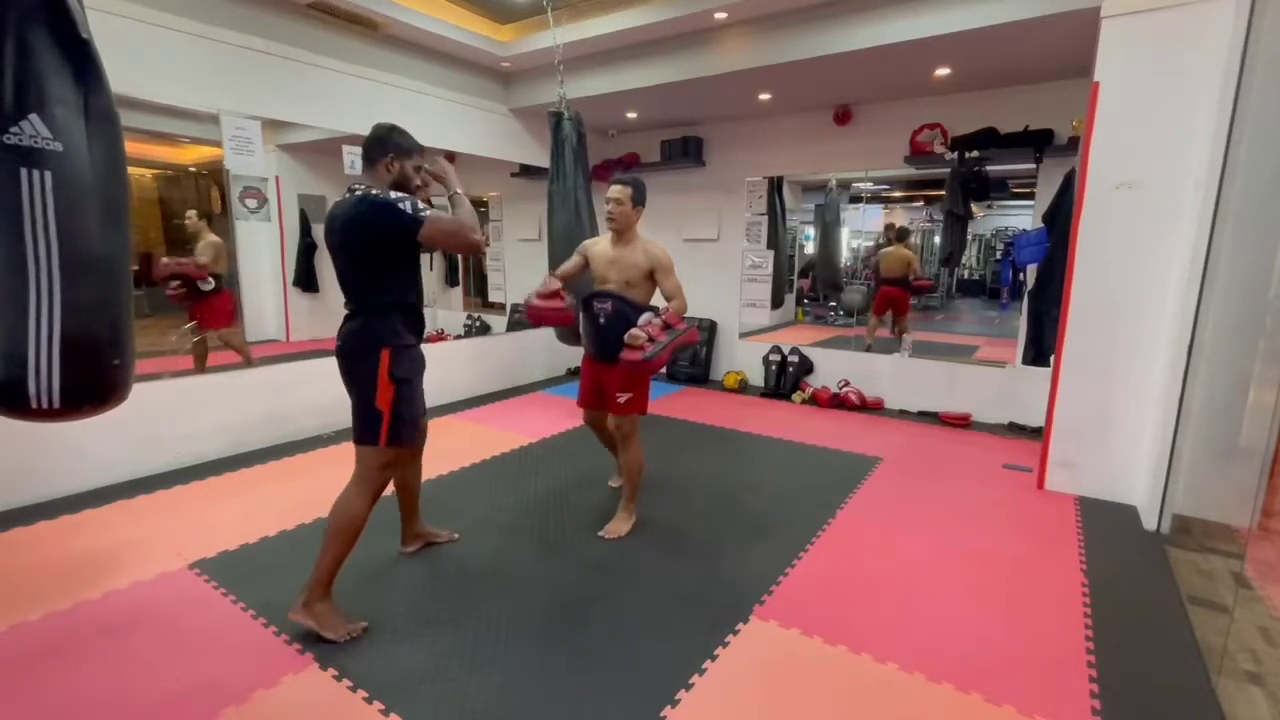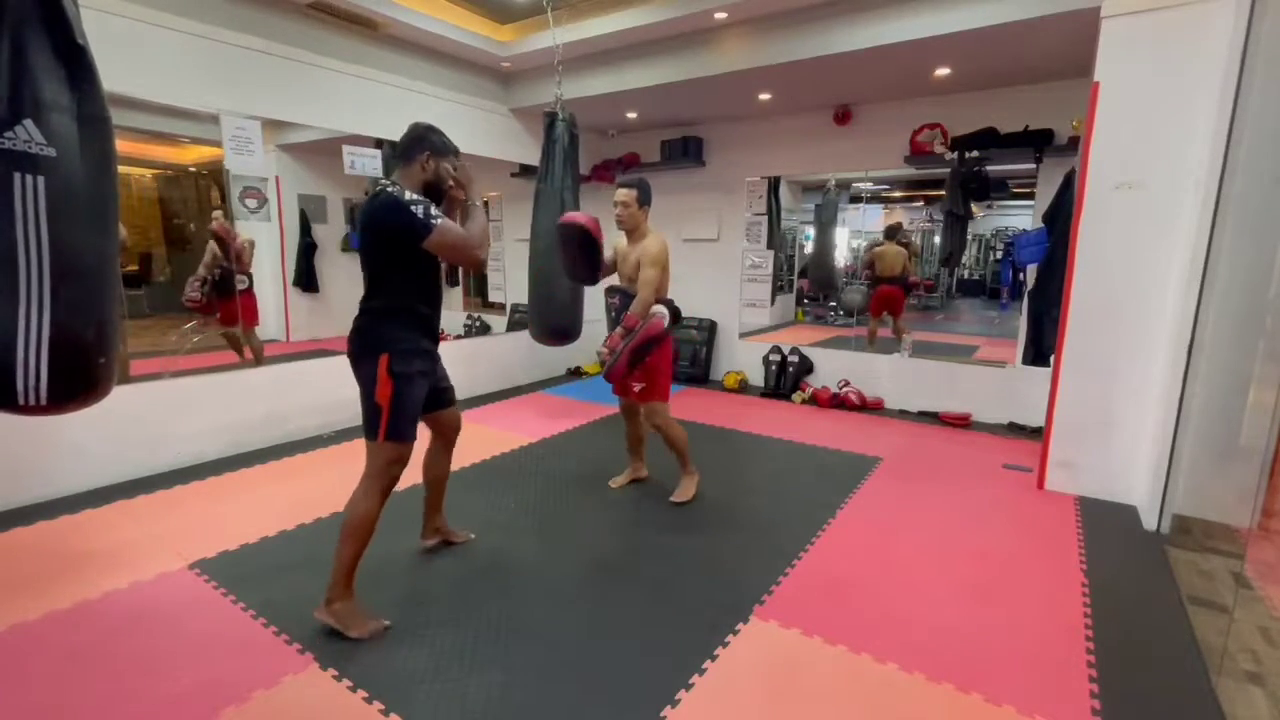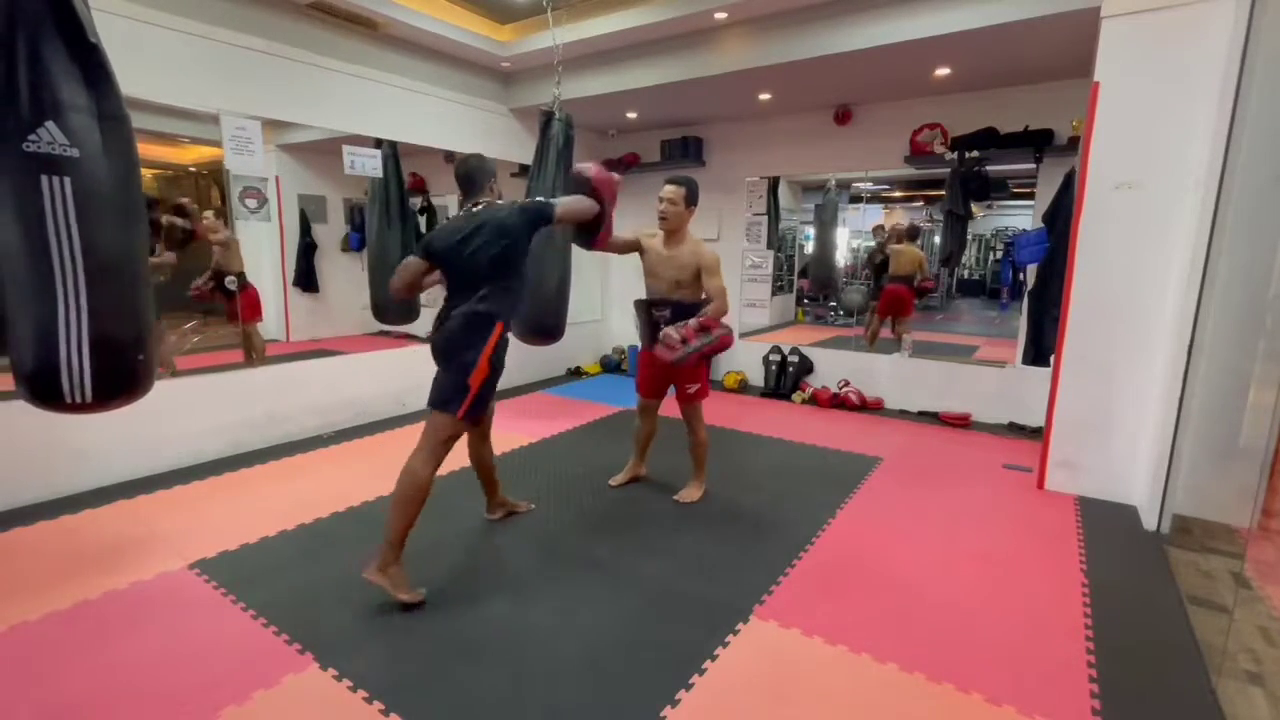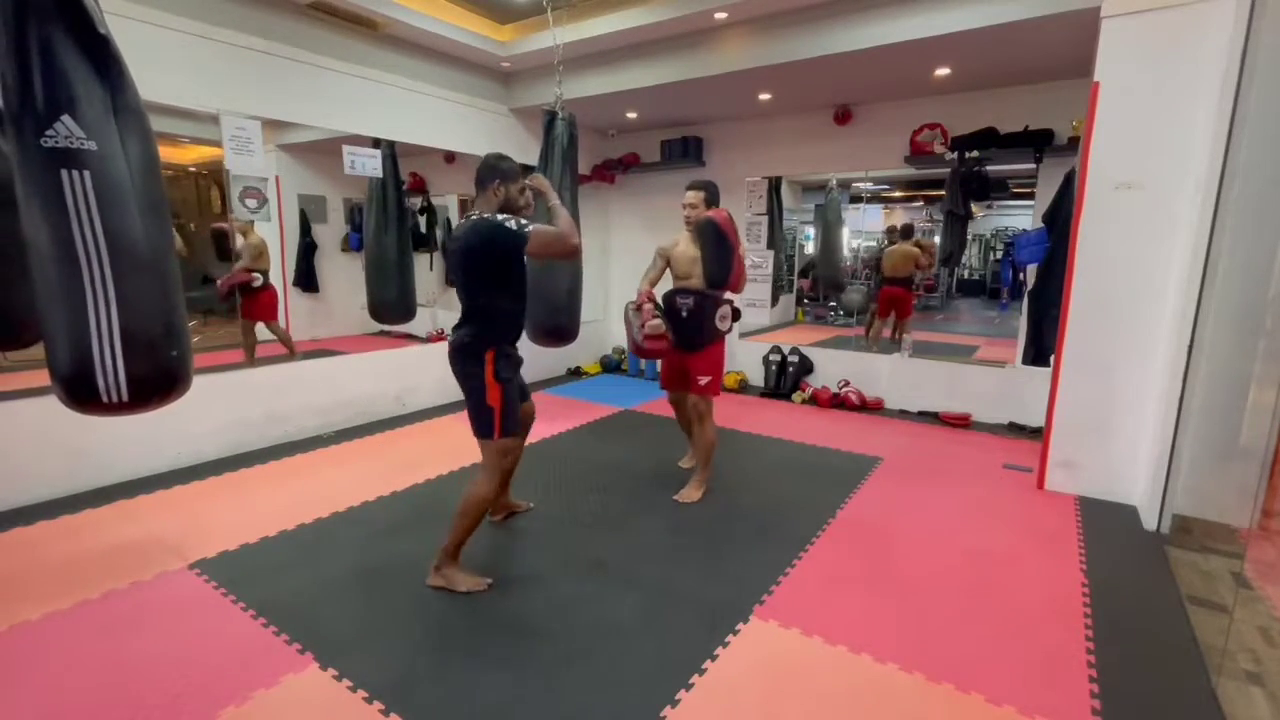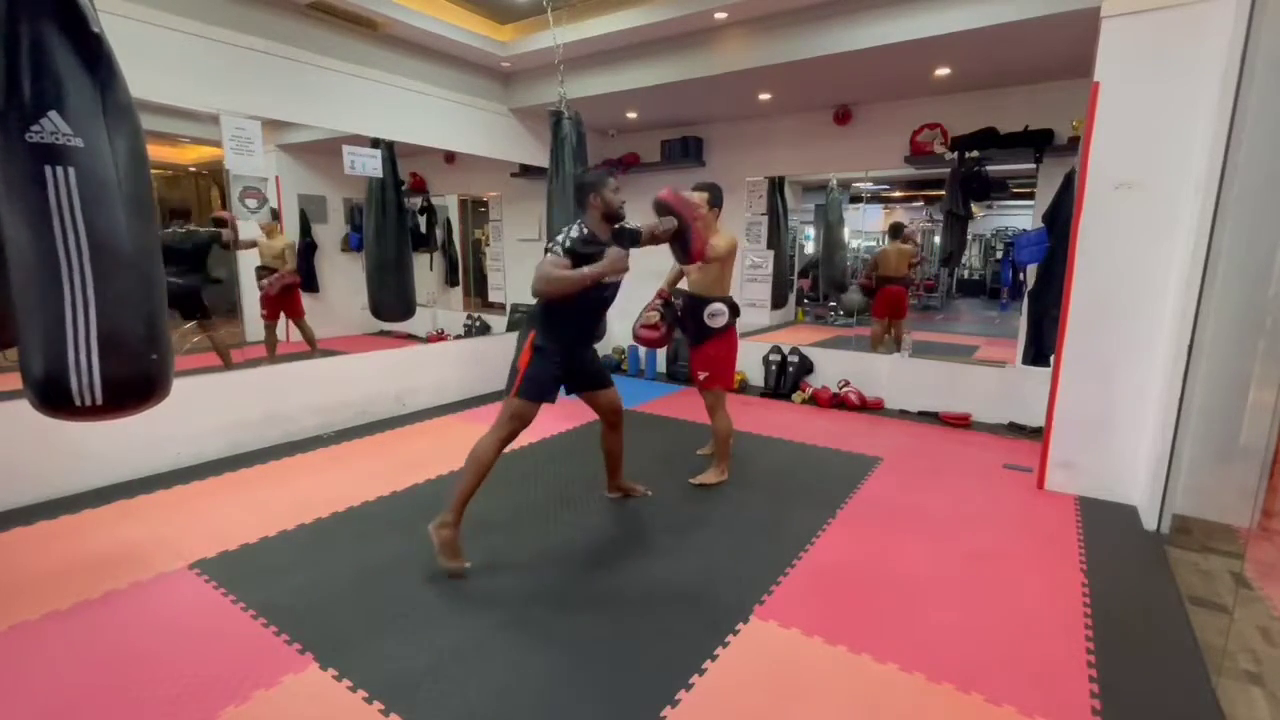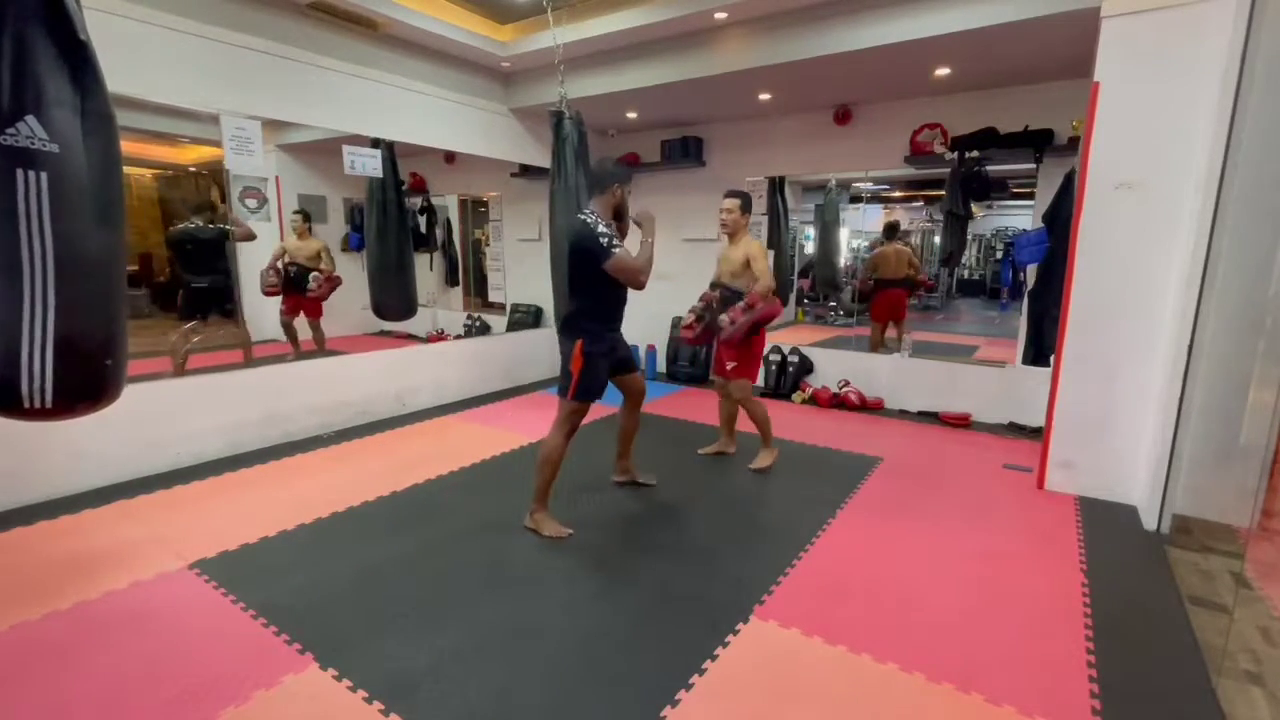
dt=0.5s
person 1, frame 1
left shoulder: (346, 209)
right shoulder: (384, 206)
right elbow: (471, 238)
left wrist: (417, 201)
right wrist: (454, 186)
left hip: (379, 342)
right hip: (384, 347)
left knee: (410, 440)
right knee: (374, 470)
left ankle: (414, 531)
right ankle: (314, 601)
person 1, frame 2
left shoulder: (404, 204)
right shoulder: (396, 204)
left elbow: (441, 247)
right elbow: (474, 253)
left wrist: (453, 206)
right wrist: (472, 200)
left hip: (414, 344)
right hip: (389, 349)
left knee: (449, 425)
right knee: (384, 470)
left ankle: (434, 526)
right ankle: (338, 599)
person 1, frame 3
left shoulder: (443, 232)
right shoulder: (515, 213)
left elbow: (400, 287)
right elbow: (587, 209)
left hip: (450, 332)
right hip: (480, 337)
left knee: (476, 422)
right knee: (435, 443)
left ankle: (496, 501)
right ankle: (388, 560)
person 1, frame 4
left shoulder: (465, 232)
right shoulder: (496, 229)
right elbow: (571, 244)
left wrist: (520, 215)
right wrist: (552, 196)
left hip: (477, 348)
right hip: (487, 355)
left knee: (524, 417)
right knee: (499, 457)
left ankle: (500, 502)
right ankle: (445, 564)
person 1, frame 5
left shoulder: (619, 234)
right shoulder: (575, 238)
left elbow: (660, 233)
right elbow: (544, 286)
left wrist: (677, 222)
right wrist: (605, 265)
left hip: (580, 345)
right hip: (545, 342)
left knee: (612, 411)
right knee: (506, 428)
left ankle: (616, 484)
right ankle: (447, 524)
person 1, frame 6
left shoulder: (602, 226)
right shoulder: (591, 231)
left elbow: (622, 260)
right elbow: (638, 277)
left wrist: (627, 223)
right wrist: (648, 233)
left hip: (607, 333)
right hip: (585, 338)
left knee: (636, 390)
right knee: (567, 422)
left ankle: (623, 467)
right ankle: (538, 511)
person 2, frame 1
left shoulder: (653, 255)
right shoulder: (591, 247)
left elbow: (678, 303)
right elbow: (562, 276)
right wrist: (552, 284)
right hip: (595, 352)
left knee: (626, 430)
right knee: (594, 420)
left ankle: (627, 510)
right ankle: (626, 468)
person 2, frame 2
left shoulder: (653, 246)
right shoulder: (622, 246)
left elbow: (644, 300)
right elbow: (600, 270)
left hip: (652, 342)
left knee: (656, 416)
right knee: (628, 408)
left ankle: (689, 473)
right ankle: (636, 466)
person 2, frame 3
left shoulder: (703, 254)
right shoulder: (646, 241)
left elbow: (720, 307)
right elbow: (605, 243)
right hip: (653, 340)
left knee: (691, 415)
right knee: (646, 407)
left ankle: (698, 480)
right ankle: (636, 465)
person 2, frame 4
right shoulder: (670, 248)
right elbow: (646, 283)
left hip: (707, 339)
left knee: (701, 409)
right knee: (677, 400)
left ankle: (700, 479)
right ankle: (695, 447)
person 2, frame 5
left shoulder: (725, 242)
left elbow: (706, 254)
right elbow: (670, 283)
left hip: (717, 332)
right hip: (697, 330)
left knee: (714, 399)
right knee: (709, 396)
left ankle: (720, 468)
right ankle: (721, 441)
person 2, frame 6
left shoulder: (754, 248)
right shoulder: (724, 251)
left elbow: (767, 283)
left hip: (747, 330)
left knee: (742, 393)
right knee: (722, 387)
left ankle: (769, 447)
right ankle: (726, 441)
